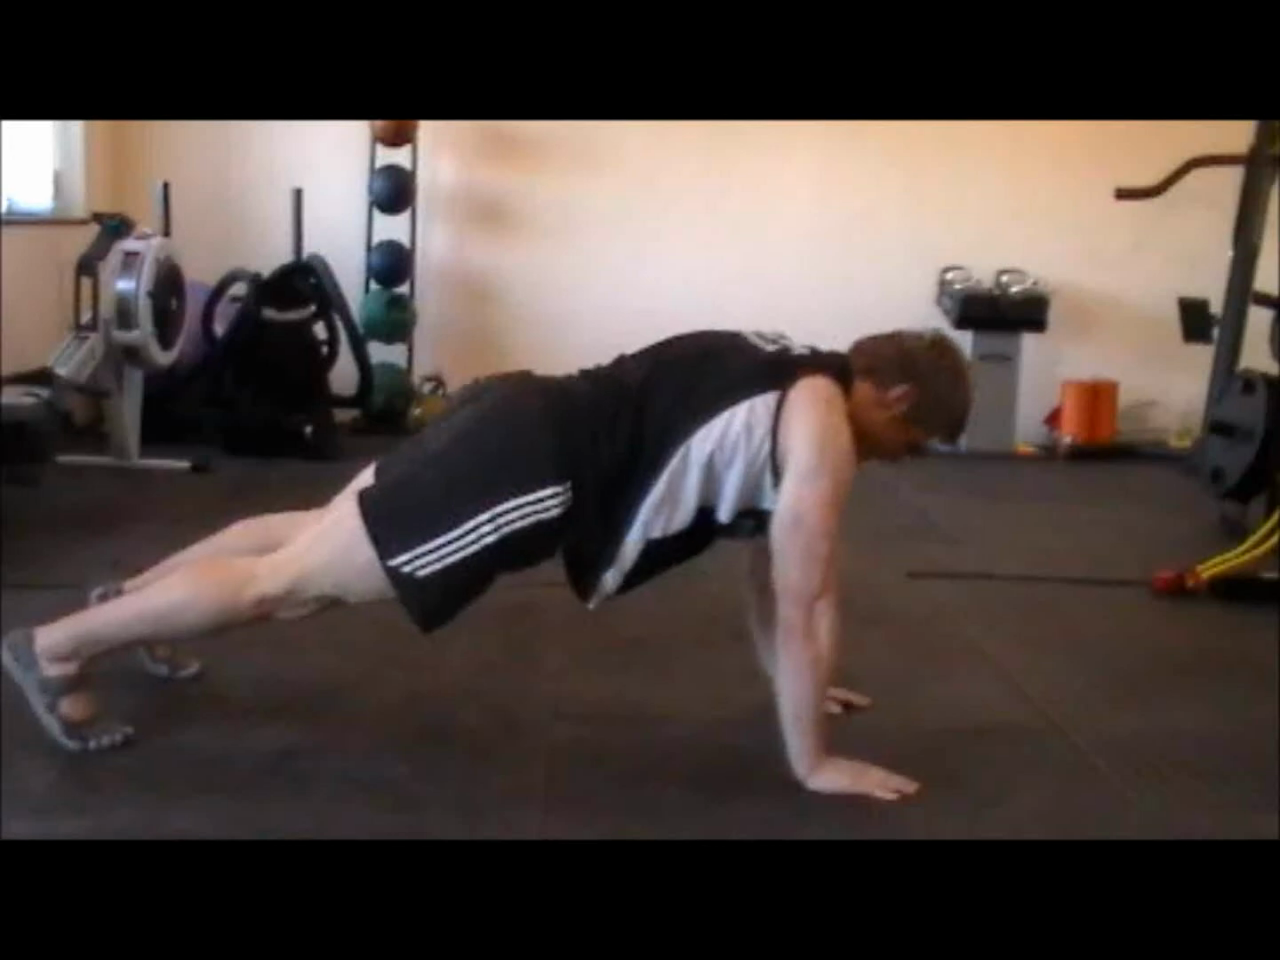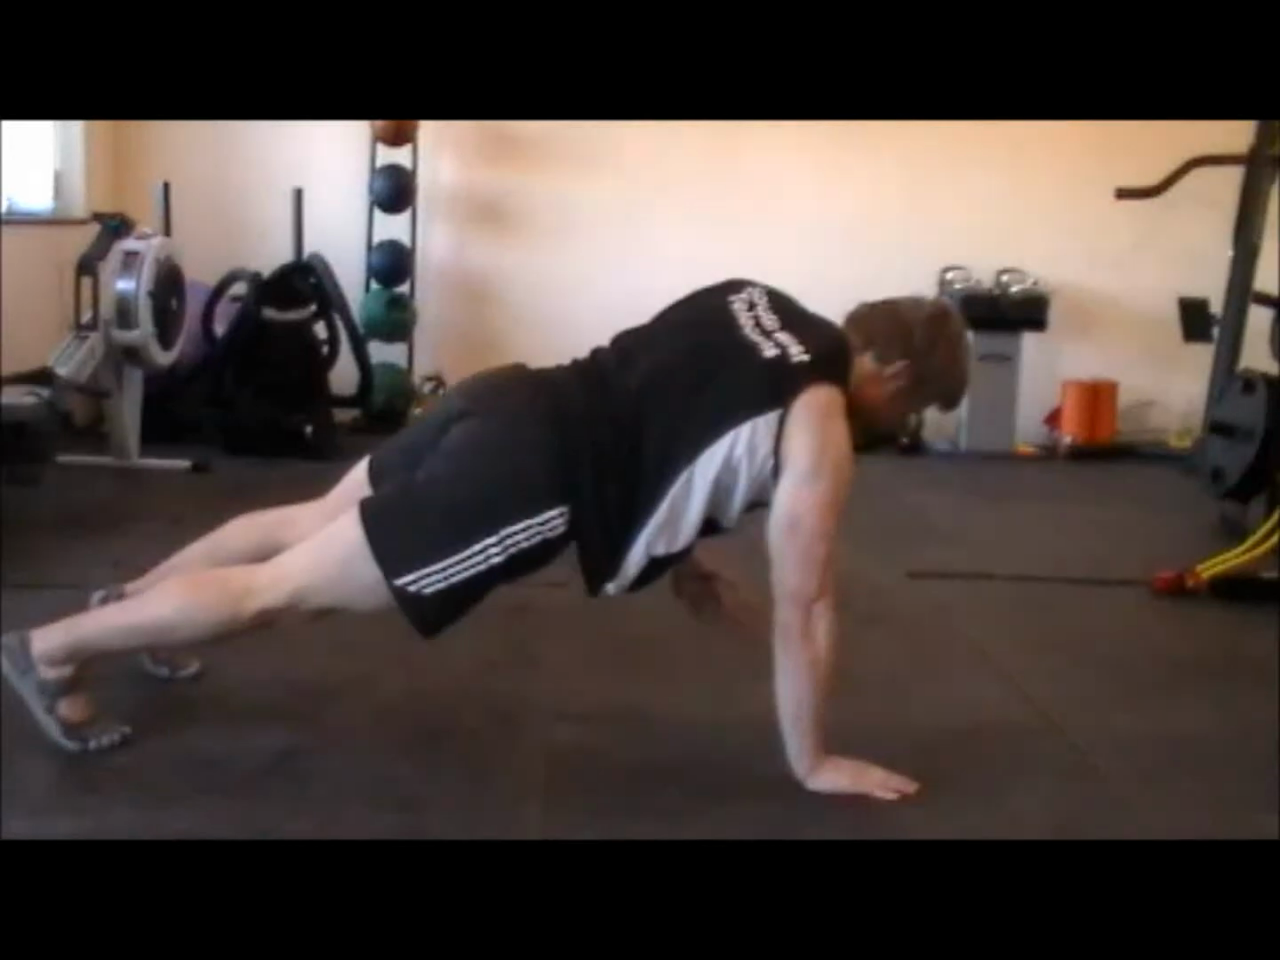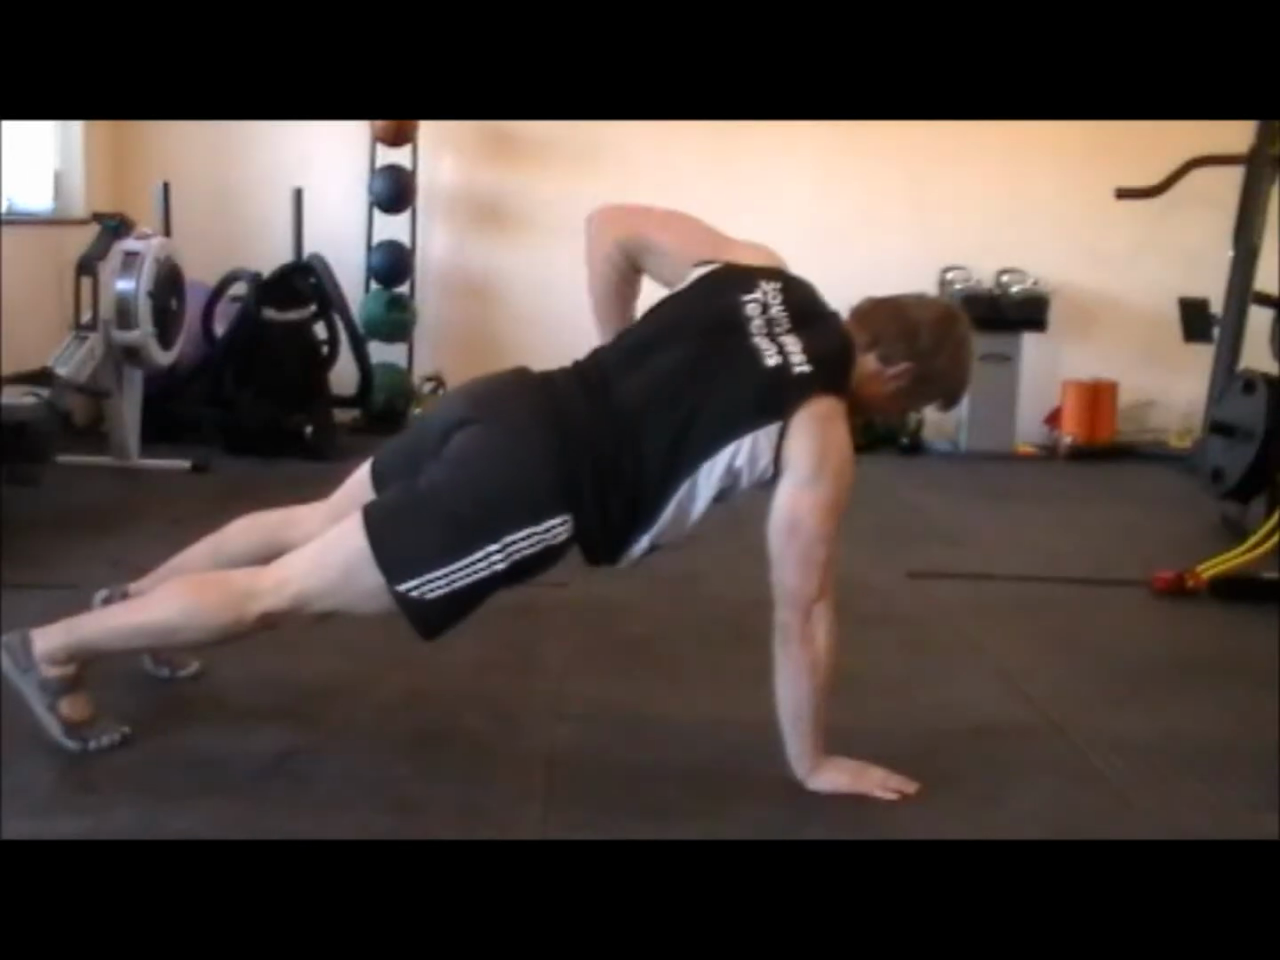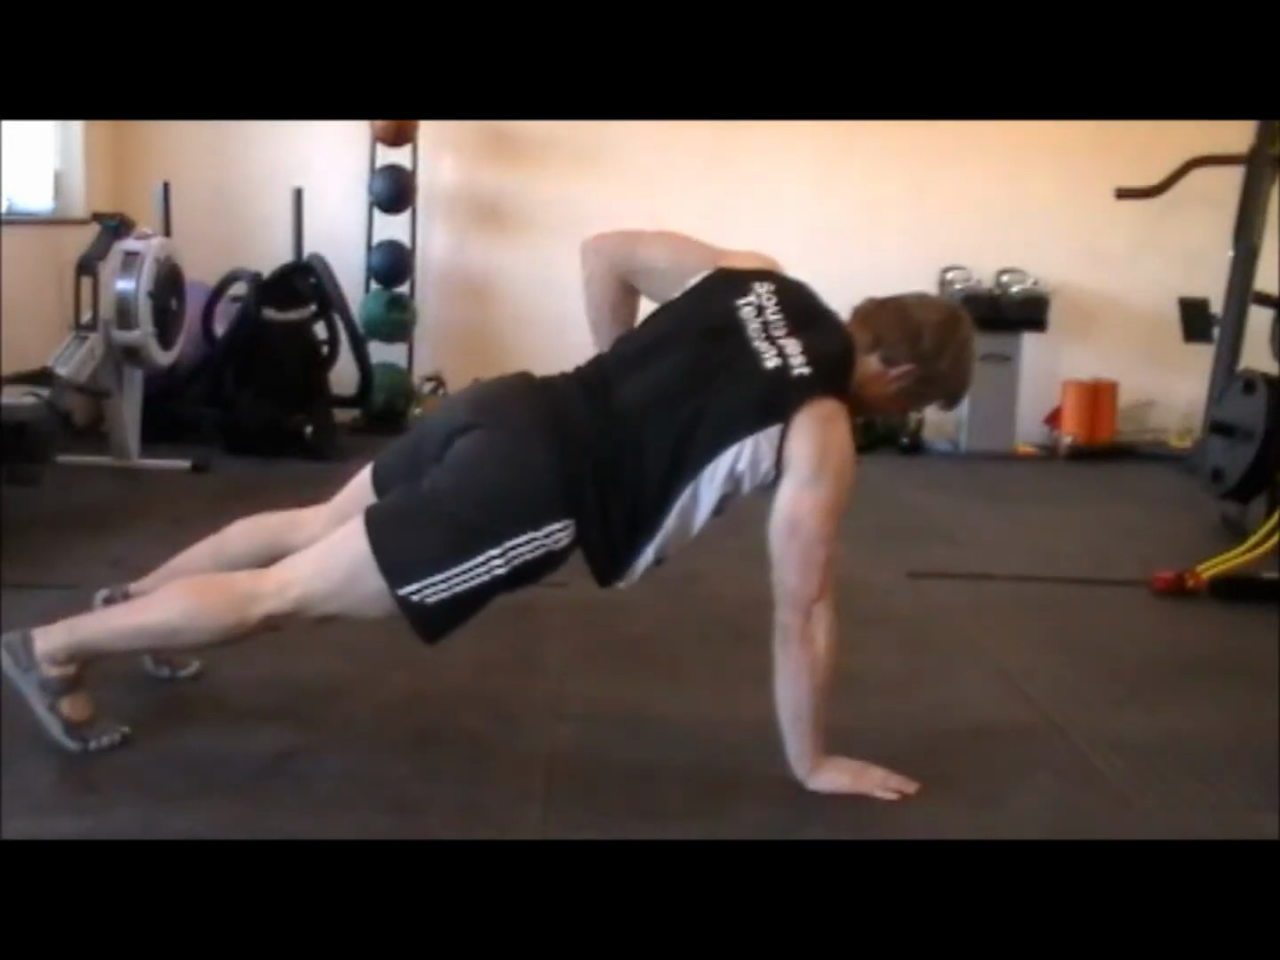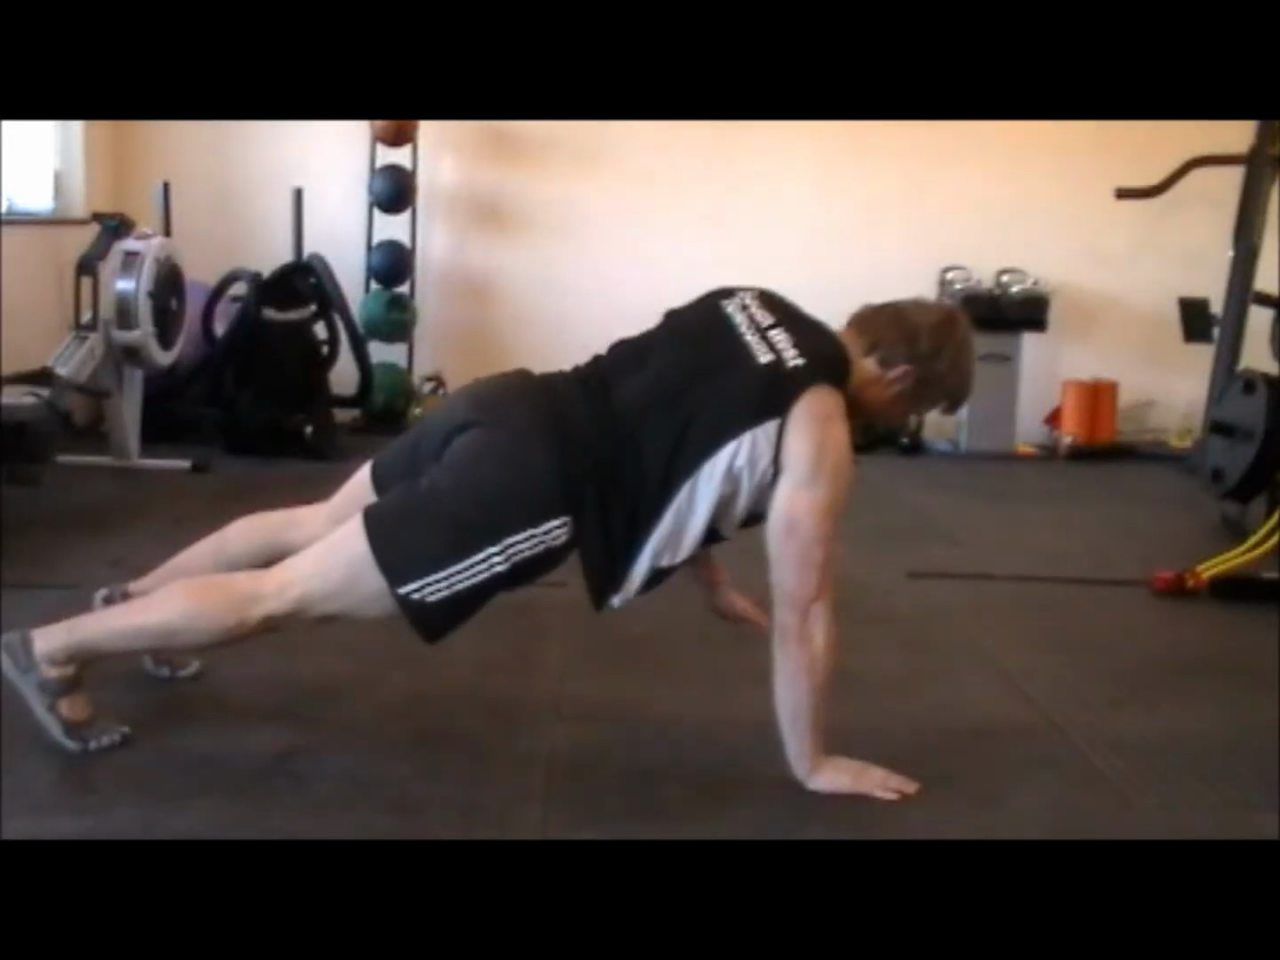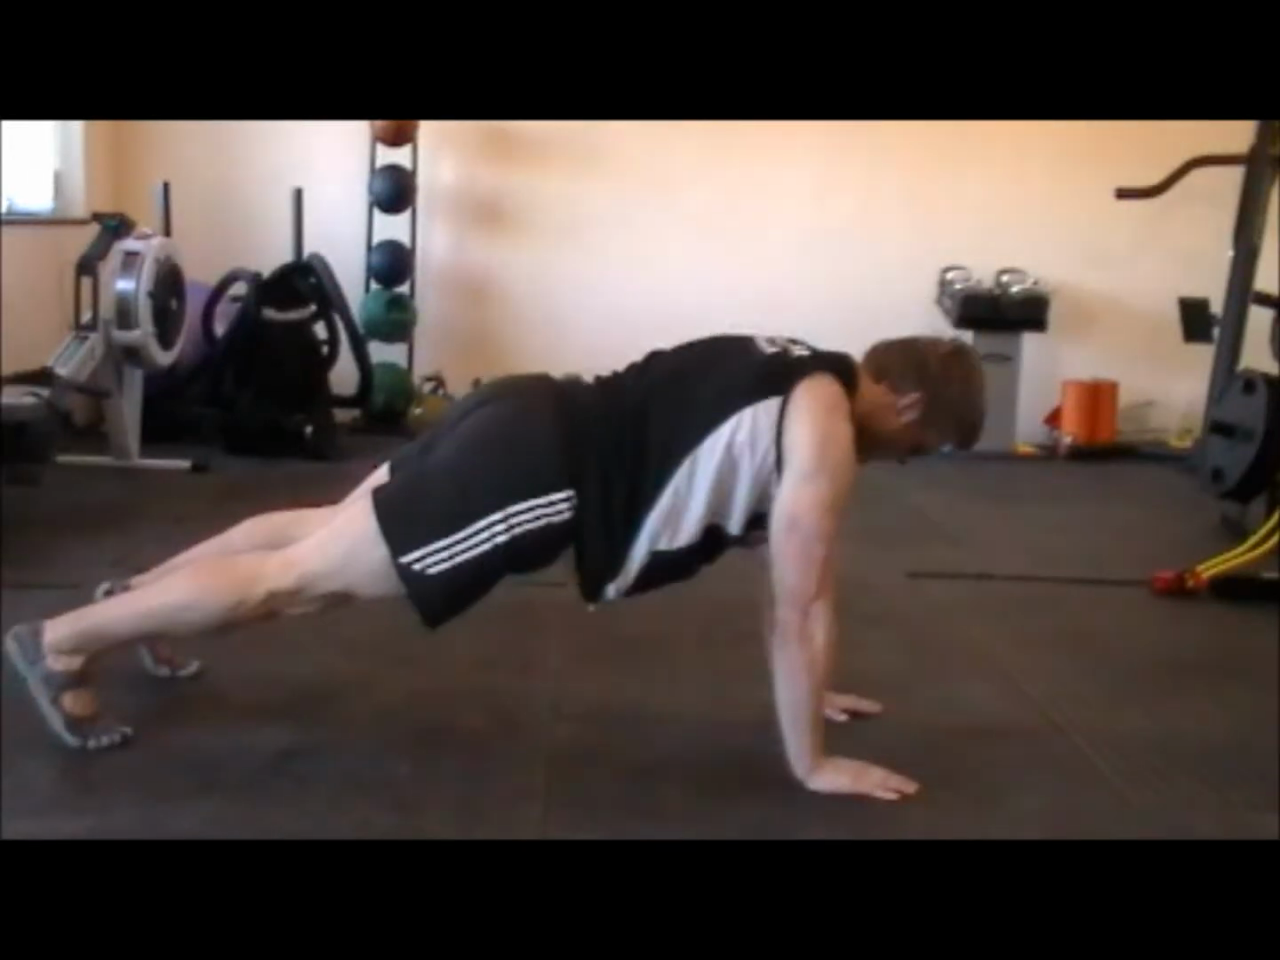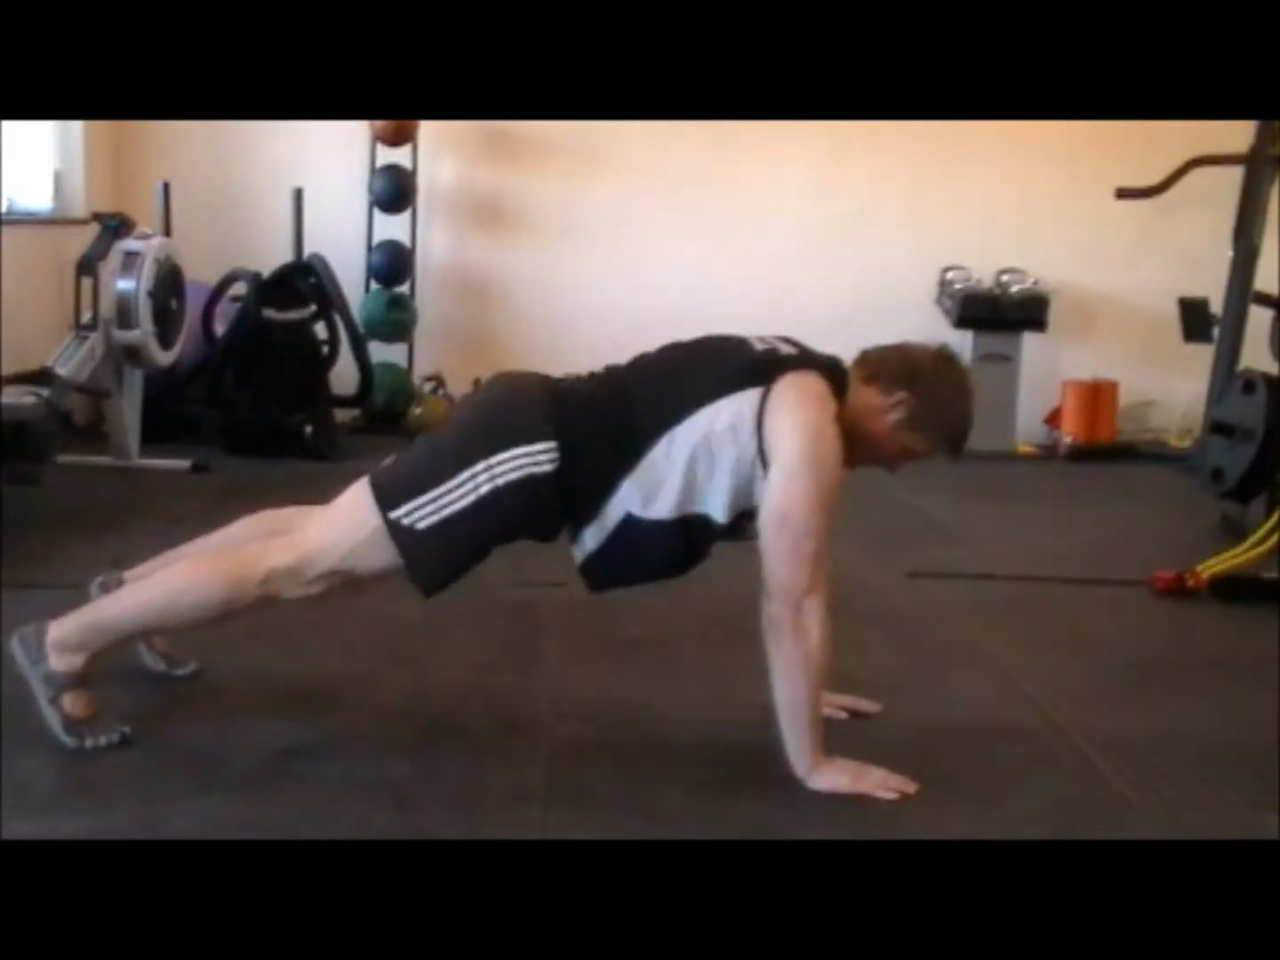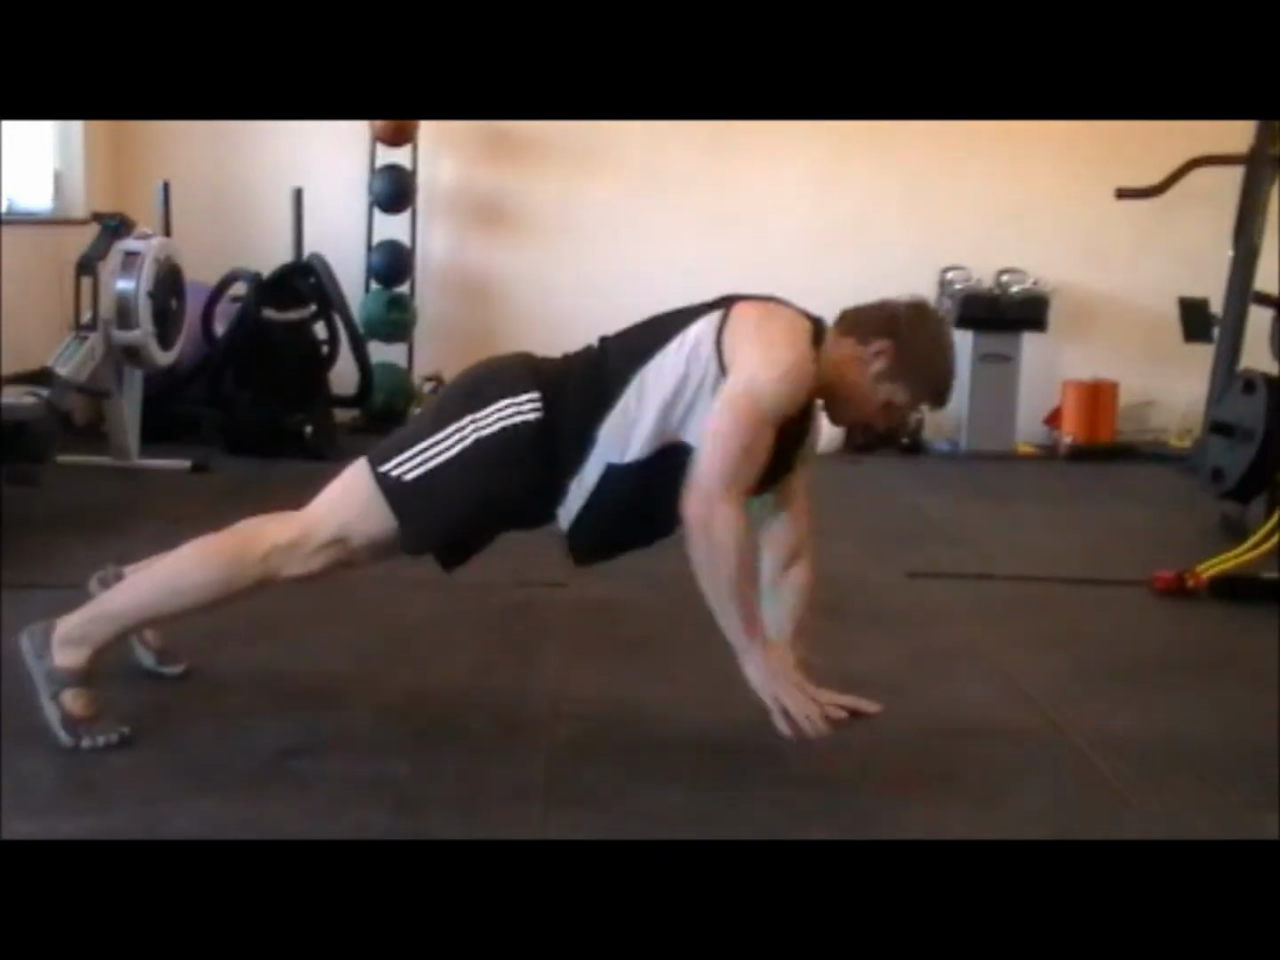
dt=0.3s
person 1, frame 1
left shoulder: (788, 386)
right shoulder: (825, 425)
left elbow: (765, 546)
right elbow: (807, 602)
left wrist: (788, 675)
right wrist: (814, 760)
left hip: (512, 419)
right hip: (528, 471)
left knee: (311, 532)
right knee: (288, 582)
left ankle: (126, 599)
person 1, frame 2
left shoulder: (758, 299)
right shoulder: (821, 421)
right elbow: (802, 607)
left wrist: (676, 553)
right wrist: (814, 763)
left hip: (503, 404)
right hip: (522, 477)
left knee: (309, 523)
right knee: (285, 589)
left ankle: (126, 597)
person 1, frame 3
left shoulder: (758, 271)
right shoulder: (820, 427)
left elbow: (606, 226)
right elbow: (802, 607)
right wrist: (814, 762)
left hip: (500, 406)
right hip: (526, 483)
left knee: (310, 525)
right knee: (286, 593)
left ankle: (128, 597)
person 1, frame 4
left shoulder: (756, 273)
right shoulder: (822, 431)
left elbow: (599, 252)
right elbow: (801, 610)
right wrist: (813, 763)
left hip: (503, 409)
right hip: (524, 487)
left knee: (315, 527)
right knee: (288, 595)
left ankle: (136, 592)
person 1, frame 5
left shoulder: (757, 302)
right shoulder: (821, 427)
right elbow: (803, 611)
left wrist: (708, 573)
right wrist: (812, 763)
left hip: (503, 409)
right hip: (525, 488)
left knee: (314, 525)
right knee: (288, 593)
left ankle: (131, 596)
person 1, frame 6
left shoulder: (801, 381)
right shoulder: (828, 430)
left elbow: (767, 533)
right elbow: (800, 604)
left wrist: (804, 682)
right wrist: (810, 761)
left hip: (524, 419)
right hip: (533, 472)
left knee: (323, 527)
right knee: (300, 578)
left ankle: (132, 589)
person 1, frame 7
left shoulder: (797, 389)
right shoulder: (812, 426)
left elbow: (789, 578)
right elbow: (792, 601)
left wrist: (804, 685)
right wrist: (812, 759)
left hip: (538, 430)
right hip: (529, 448)
left knee: (322, 526)
right knee: (304, 562)
left ankle: (129, 584)
person 1, frame 8
left shoulder: (798, 415)
right shoulder: (778, 348)
left elbow: (785, 551)
right elbow: (709, 509)
left wrist: (792, 680)
right wrist: (760, 658)
left hip: (541, 473)
right hip: (515, 421)
left knee: (329, 547)
right knee: (307, 541)
left ankle: (127, 588)
right ankle: (67, 642)
